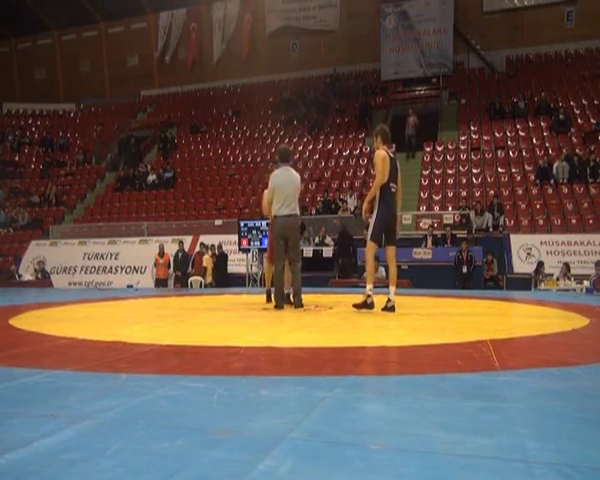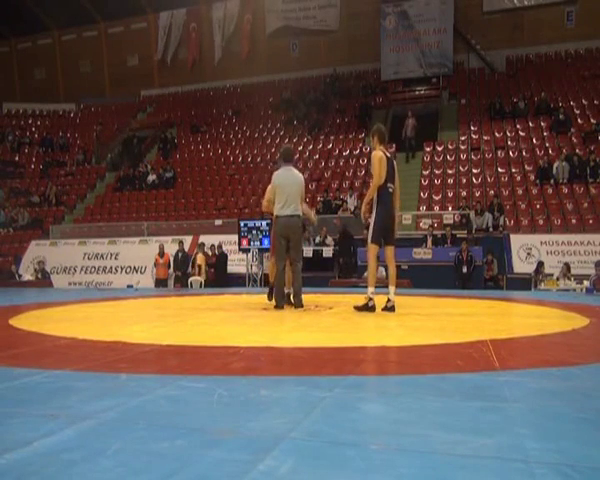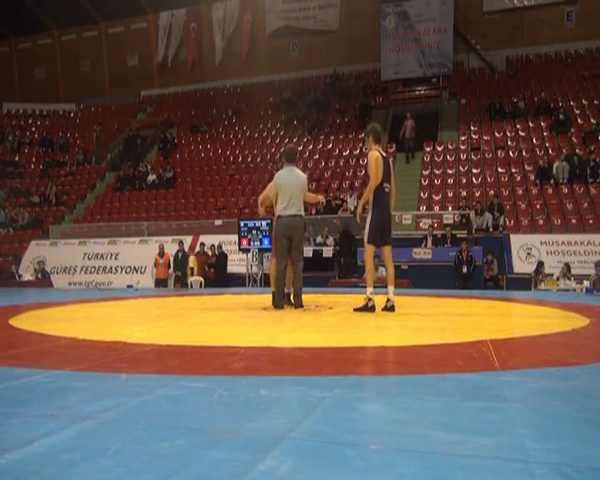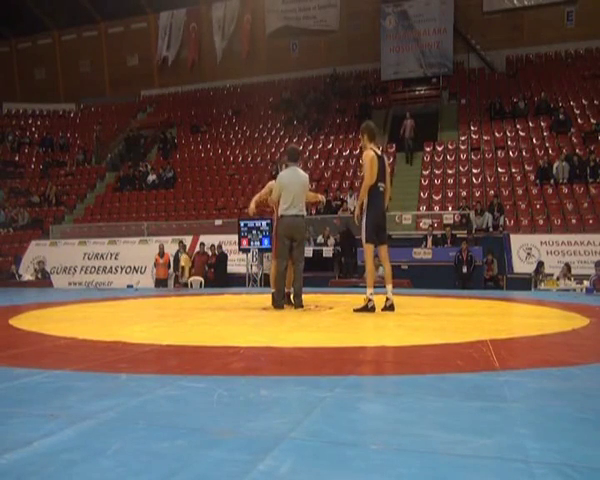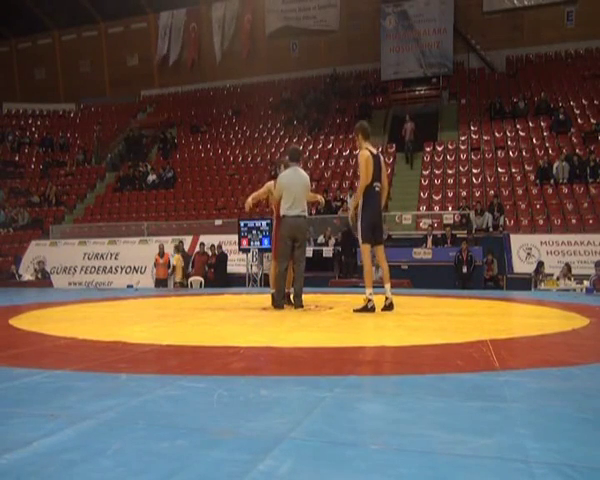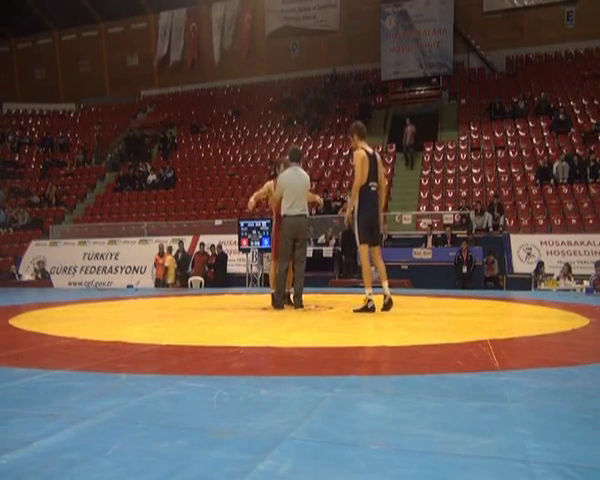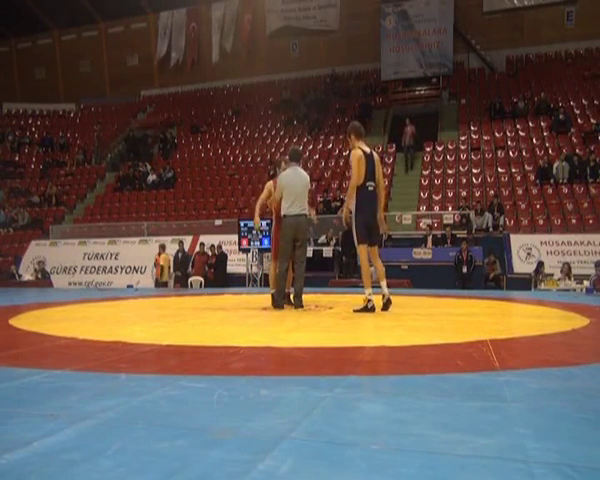
dt=0.2s
person 1, frame 1
left shoulder: (380, 154)
right shoulder: (395, 160)
left elbow: (379, 180)
left wrist: (366, 201)
left hip: (382, 208)
right hip: (392, 210)
left knee: (370, 252)
right knee: (391, 257)
left ankle: (369, 296)
right ankle: (391, 301)
person 1, frame 2
left shoulder: (376, 154)
right shoulder: (391, 159)
left elbow: (377, 181)
left wrist: (365, 202)
left hip: (380, 208)
right hip: (390, 210)
left knee: (371, 253)
right knee: (390, 257)
left ankle: (371, 299)
right ankle: (391, 300)
person 1, frame 3
left shoulder: (373, 154)
right shoulder: (387, 158)
left elbow: (373, 182)
left wrist: (361, 204)
left hip: (376, 208)
right hip: (386, 209)
left knee: (369, 254)
right knee: (388, 257)
left ankle: (370, 300)
right ankle: (390, 300)
person 1, frame 4
left shoulder: (368, 153)
right shoulder: (382, 156)
left elbow: (368, 181)
left wrist: (358, 204)
left hip: (371, 207)
right hip: (381, 208)
left knee: (368, 254)
right knee: (384, 255)
left ankle: (370, 300)
right ankle: (389, 299)
person 1, frame 5
left shoulder: (363, 153)
right shoulder: (379, 156)
left elbow: (363, 182)
right elbow: (385, 186)
left wrist: (353, 205)
left hip: (366, 207)
right hip: (377, 208)
left knee: (366, 254)
right knee: (381, 255)
left ankle: (370, 300)
right ankle: (388, 297)
person 1, frame 6
left shoulder: (359, 153)
right shoulder: (376, 155)
left elbow: (358, 181)
right elbow: (383, 185)
left wrist: (349, 207)
left hip: (362, 207)
right hip: (374, 208)
left knee: (364, 254)
right knee: (377, 254)
left ankle: (369, 300)
right ankle: (387, 294)
person 1, frame 7
left shoulder: (356, 153)
right shoulder: (374, 155)
left elbow: (355, 182)
right elbow: (381, 185)
left wrist: (346, 207)
right wrist: (381, 212)
left hip: (360, 207)
right hip: (373, 208)
left knee: (363, 256)
right knee: (375, 255)
left ankle: (369, 301)
right ankle: (385, 294)
person 2, frame 1
left shoulder: (274, 176)
right shoulder: (297, 176)
left elbow: (269, 201)
left wrist: (270, 213)
left hip: (278, 220)
right hip: (293, 220)
left knee: (279, 262)
right knee: (295, 261)
left ankle: (279, 300)
right ankle: (297, 299)
person 2, frame 2
left shoulder: (276, 176)
right shoulder: (300, 177)
left elbow: (272, 199)
right wrist: (305, 209)
left hip: (280, 220)
right hip: (295, 220)
left knee: (280, 262)
right knee: (296, 261)
left ankle: (280, 300)
right ankle: (297, 299)
person 2, frame 3
left shoulder: (279, 176)
right shoulder: (303, 177)
left elbow: (272, 198)
right wrist: (317, 198)
left hip: (282, 220)
right hip: (297, 220)
left knee: (281, 261)
right knee: (297, 262)
left ankle: (279, 300)
right ankle: (298, 299)
person 2, frame 4
left shoulder: (281, 176)
right shoulder: (304, 177)
left elbow: (274, 200)
left wrist: (275, 205)
left hip: (284, 220)
right hip: (299, 220)
left knee: (282, 261)
right knee: (298, 262)
left ankle: (279, 300)
right ankle: (297, 299)
person 2, frame 5
left shoulder: (282, 176)
right shoulder: (306, 177)
left elbow: (276, 198)
right wrist: (316, 197)
left hip: (287, 220)
right hip: (301, 220)
left knee: (283, 261)
right knee: (299, 262)
left ankle: (279, 300)
right ankle: (298, 299)
person 2, frame 6
left shoulder: (283, 176)
right shoulder: (306, 176)
left elbow: (276, 199)
left wrist: (273, 205)
left hip: (288, 220)
right hip: (302, 220)
left knee: (283, 261)
right knee: (300, 261)
left ankle: (279, 299)
right ankle: (298, 299)
person 2, frame 7
left shoulder: (283, 176)
right shoulder: (306, 177)
left elbow: (276, 199)
left wrist: (272, 205)
left hip: (288, 220)
right hip: (302, 219)
left knee: (283, 261)
right knee: (300, 262)
left ankle: (279, 300)
right ankle: (298, 299)
person 3, frame 1
right shoulder: (268, 192)
right elbow: (266, 211)
right hip: (274, 228)
left knee: (287, 262)
right knee: (270, 262)
left ankle: (287, 295)
right ankle: (268, 290)
person 3, frame 2
right shoulder: (272, 188)
left elbow: (301, 205)
right elbow: (264, 206)
left wrist: (310, 213)
right wrist: (271, 207)
left knee: (289, 261)
right knee: (274, 258)
left ankle: (287, 295)
right ankle: (272, 283)
person 3, frame 3
left shoulder: (295, 186)
right shoulder: (274, 185)
left elbow: (307, 197)
right elbow: (262, 199)
left wrist: (318, 197)
right wrist: (260, 206)
left hip: (292, 224)
right hip: (279, 223)
left knee: (290, 260)
right knee: (276, 259)
left ankle: (287, 295)
right ankle: (274, 294)
person 3, frame 4
right shoulder: (273, 184)
left elbow: (307, 196)
right elbow: (259, 196)
left wrist: (317, 196)
right wrist: (252, 203)
right hip: (279, 224)
left knee: (290, 261)
right knee: (276, 260)
left ankle: (288, 294)
right ankle: (274, 294)
person 3, frame 5
right shoulder: (271, 185)
right elbow: (257, 195)
left wrist: (316, 196)
right wrist: (250, 199)
right hip: (278, 224)
left knee: (289, 262)
right knee: (275, 261)
left ankle: (287, 295)
right ankle: (274, 295)
person 3, frame 6
right shoulder: (271, 184)
right elbow: (258, 195)
left wrist: (315, 197)
right wrist: (252, 199)
right hip: (278, 224)
left knee: (289, 262)
right knee: (275, 261)
left ankle: (287, 294)
right ankle: (274, 295)
person 3, frame 7
right shoulder: (271, 185)
right elbow: (260, 202)
right wrist: (257, 217)
right hip: (278, 224)
right knee: (275, 261)
left ankle: (287, 295)
right ankle: (273, 295)
